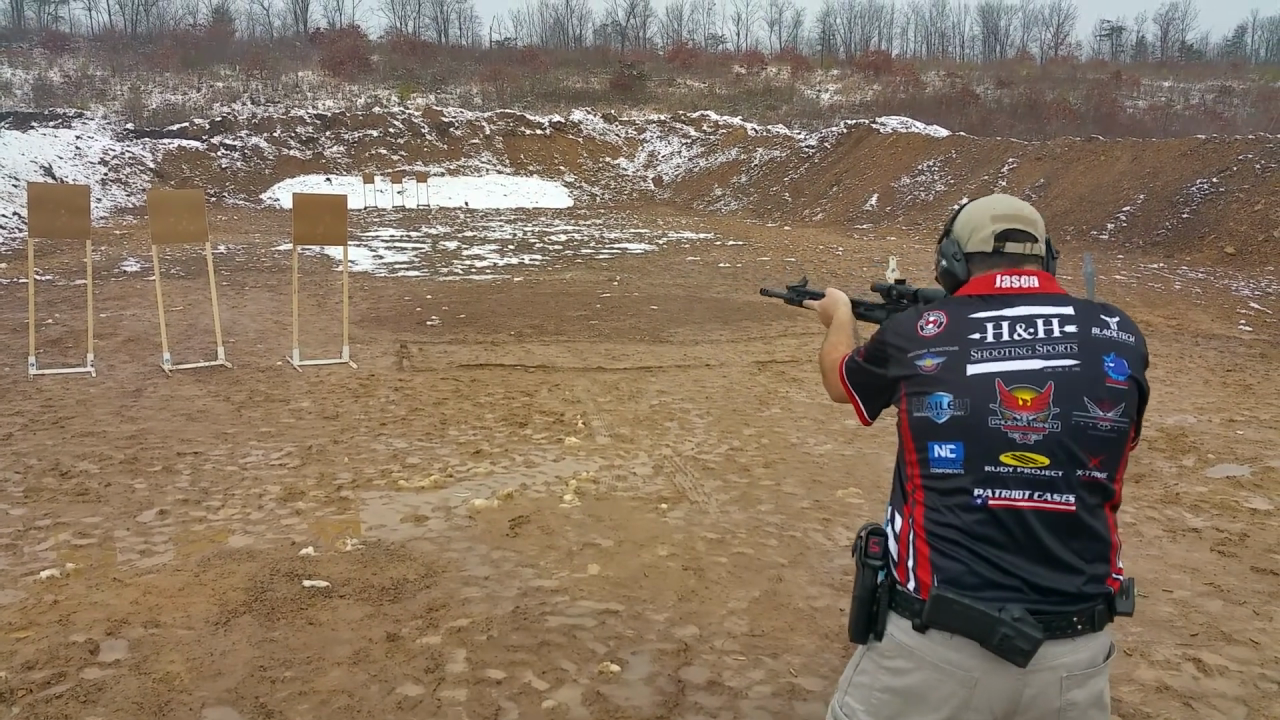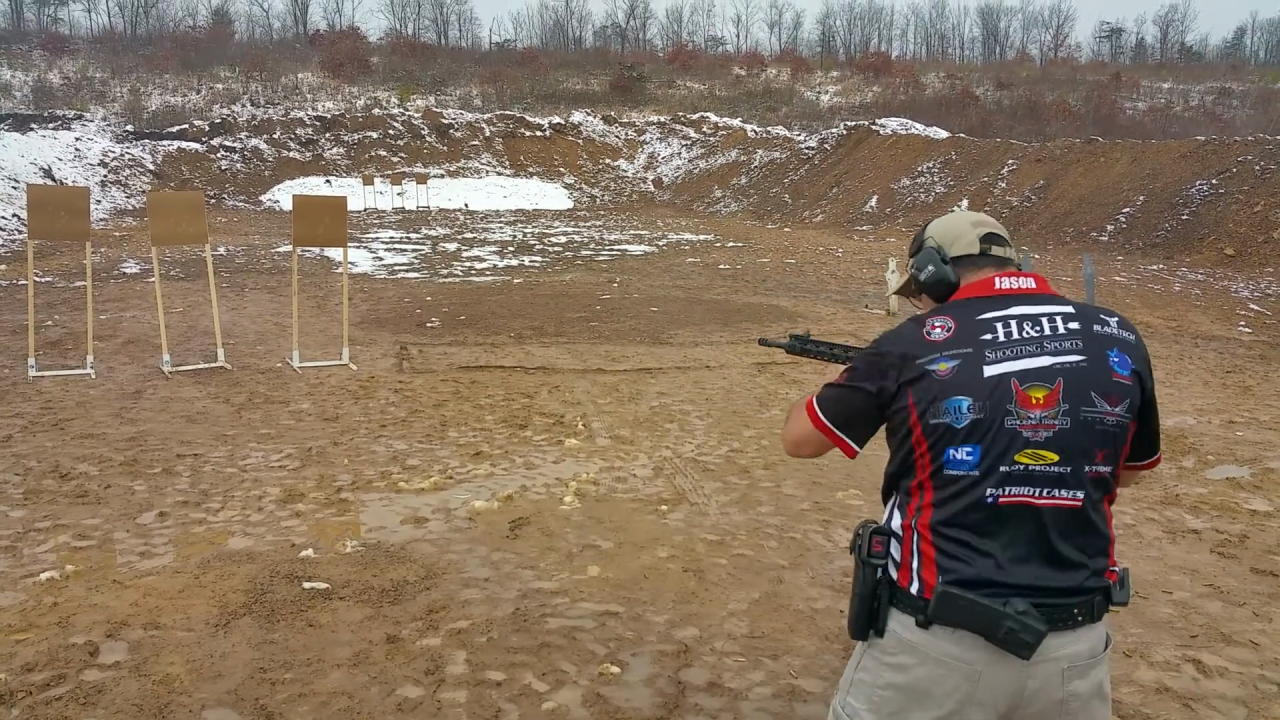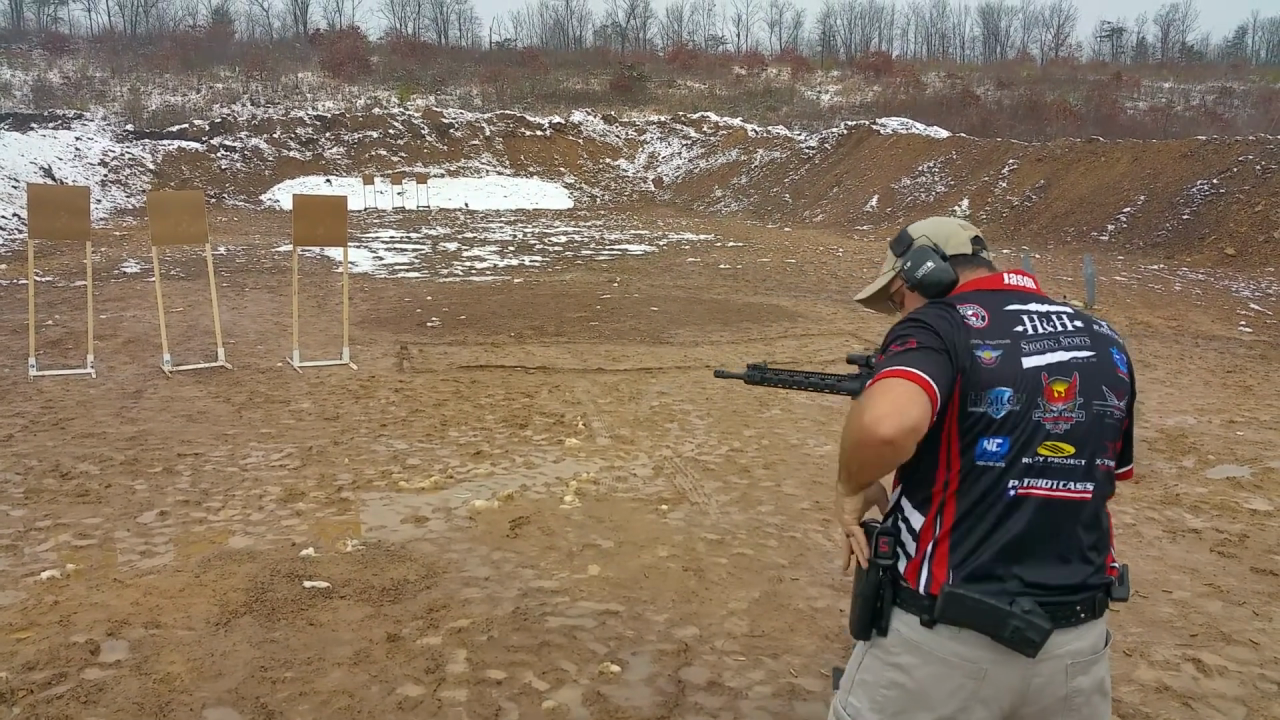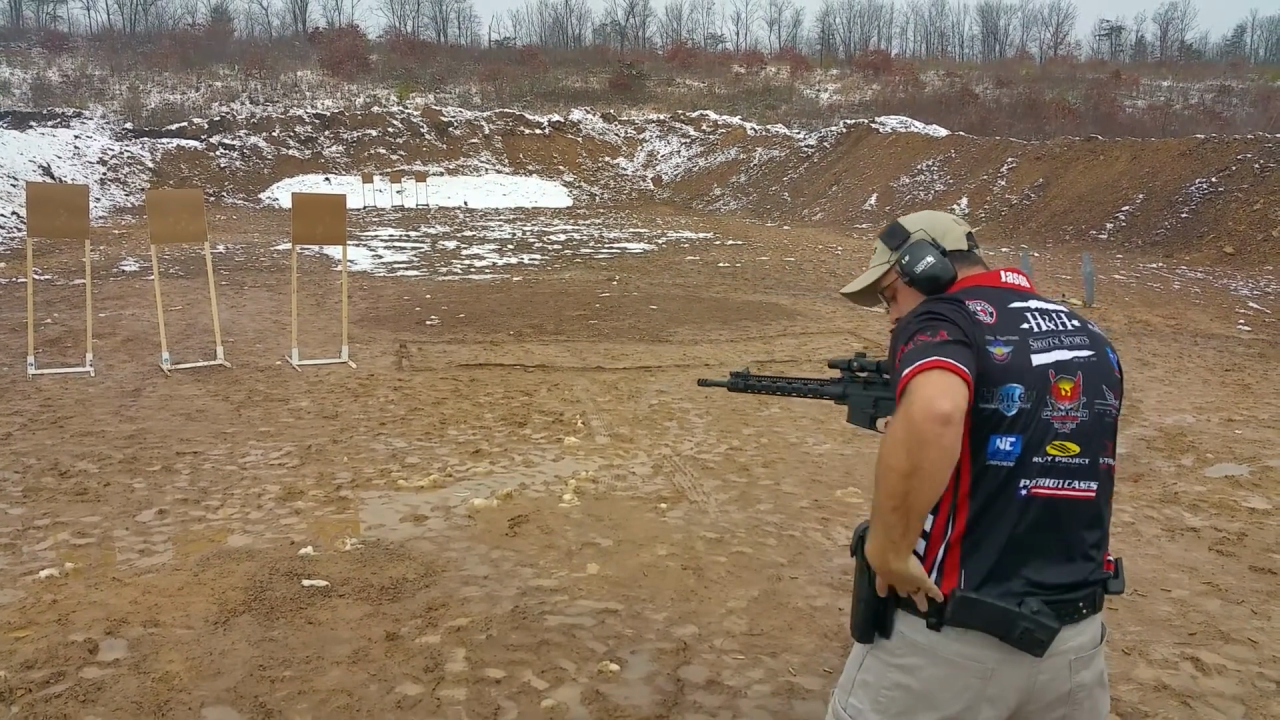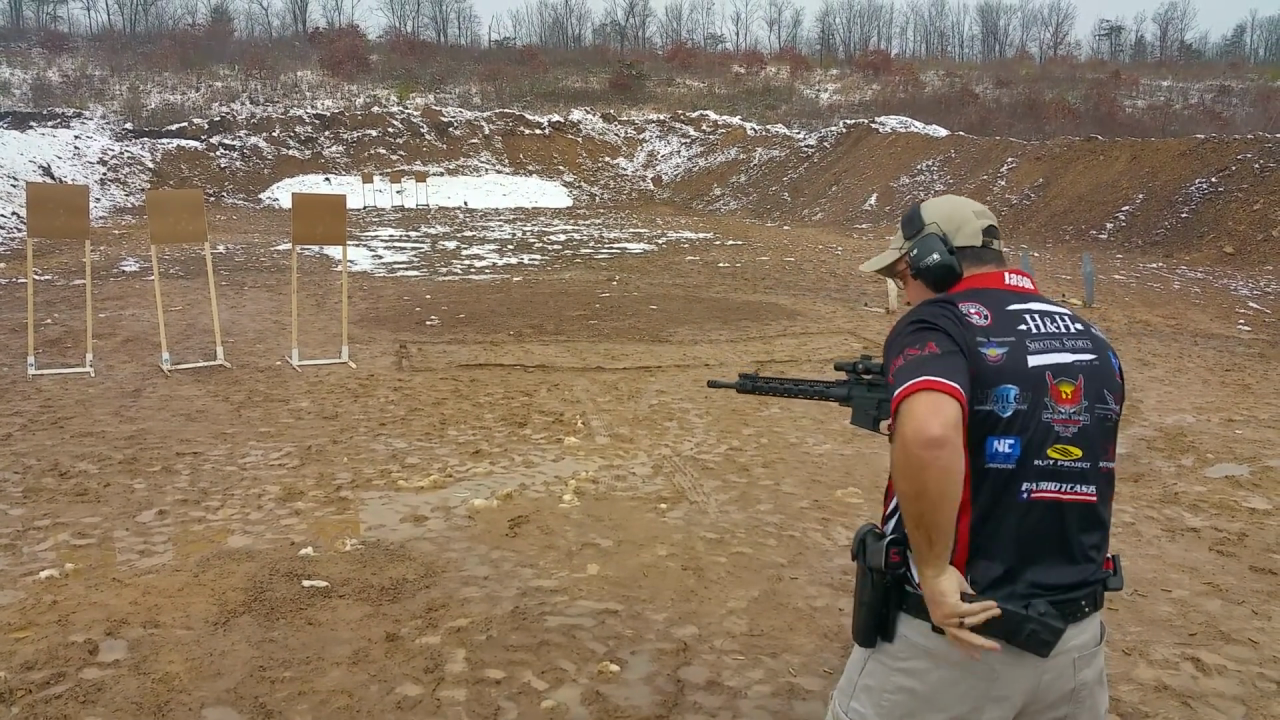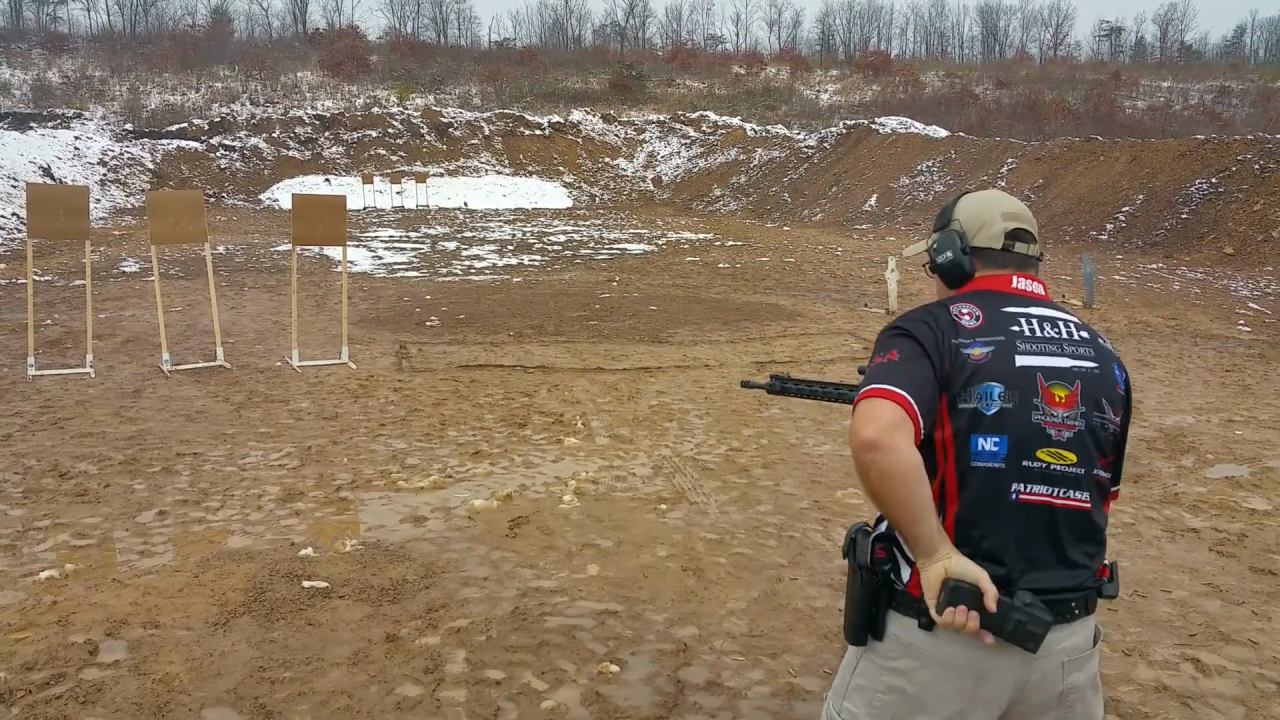
dt=0.3s
person 1, frame 1
left shoulder: (915, 333)
right shoulder: (1118, 336)
left elbow: (840, 381)
left wrist: (839, 315)
left hip: (932, 645)
right hip: (1071, 654)
person 1, frame 2
left shoulder: (915, 344)
right shoulder: (1117, 338)
left elbow: (798, 438)
left wrist: (855, 381)
left hip: (936, 641)
right hip: (1071, 645)
person 1, frame 3
left shoulder: (935, 326)
right shoulder: (1103, 341)
left elbow: (887, 425)
left wrist: (852, 487)
left hip: (941, 639)
right hip: (1073, 642)
person 1, frame 4
left shoulder: (941, 321)
right shoulder: (1092, 340)
left elbow: (934, 411)
left wrist: (889, 546)
left hip: (944, 637)
right hip: (1071, 637)
person 1, frame 5
left shoulder: (937, 324)
right shoulder: (1093, 342)
left elbow: (928, 434)
left wrist: (934, 570)
left hip: (943, 632)
right hip: (1071, 636)
person 1, frame 6
left shoulder: (930, 328)
right shoulder: (1102, 355)
left elbow: (876, 436)
left wrist: (937, 555)
left hip: (932, 635)
right hip: (1065, 640)
